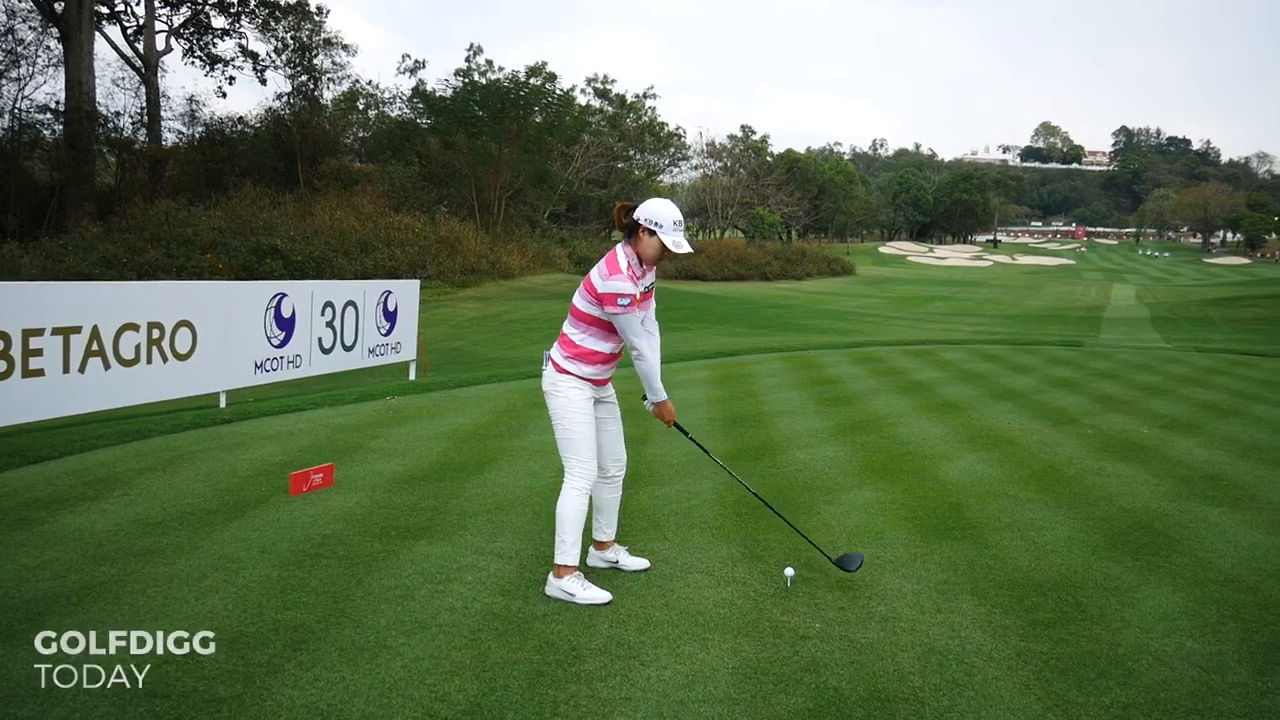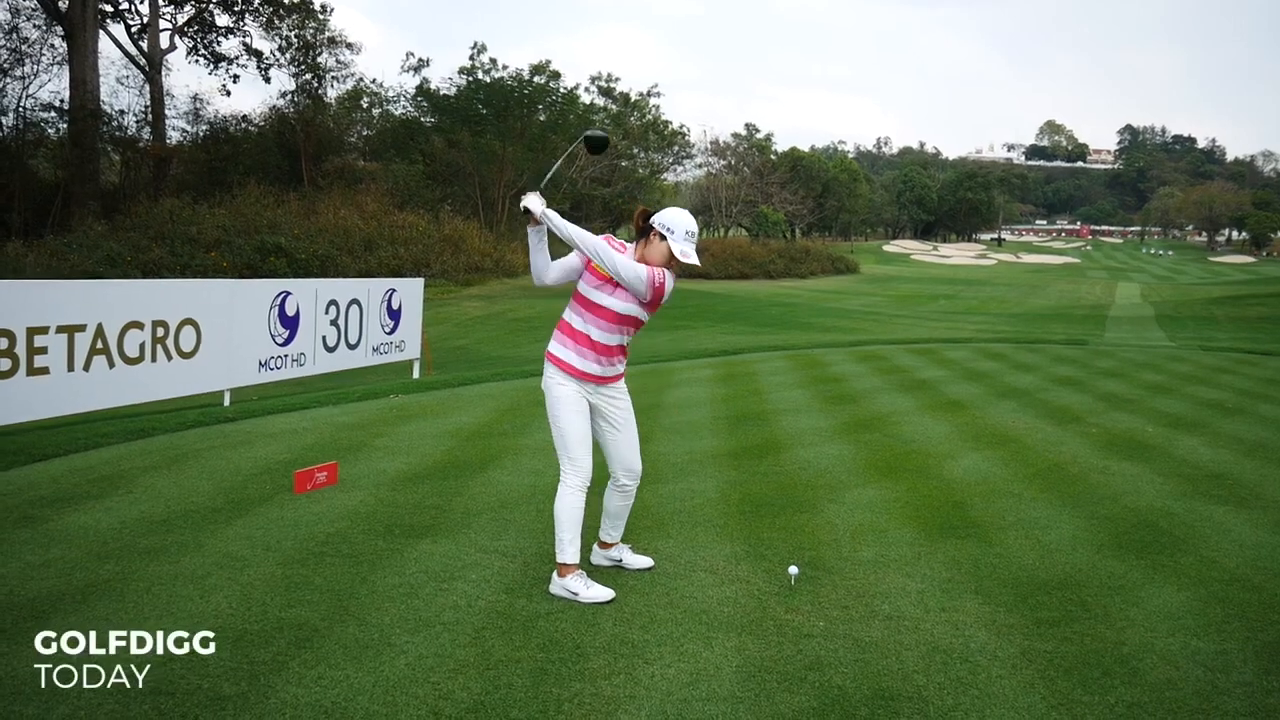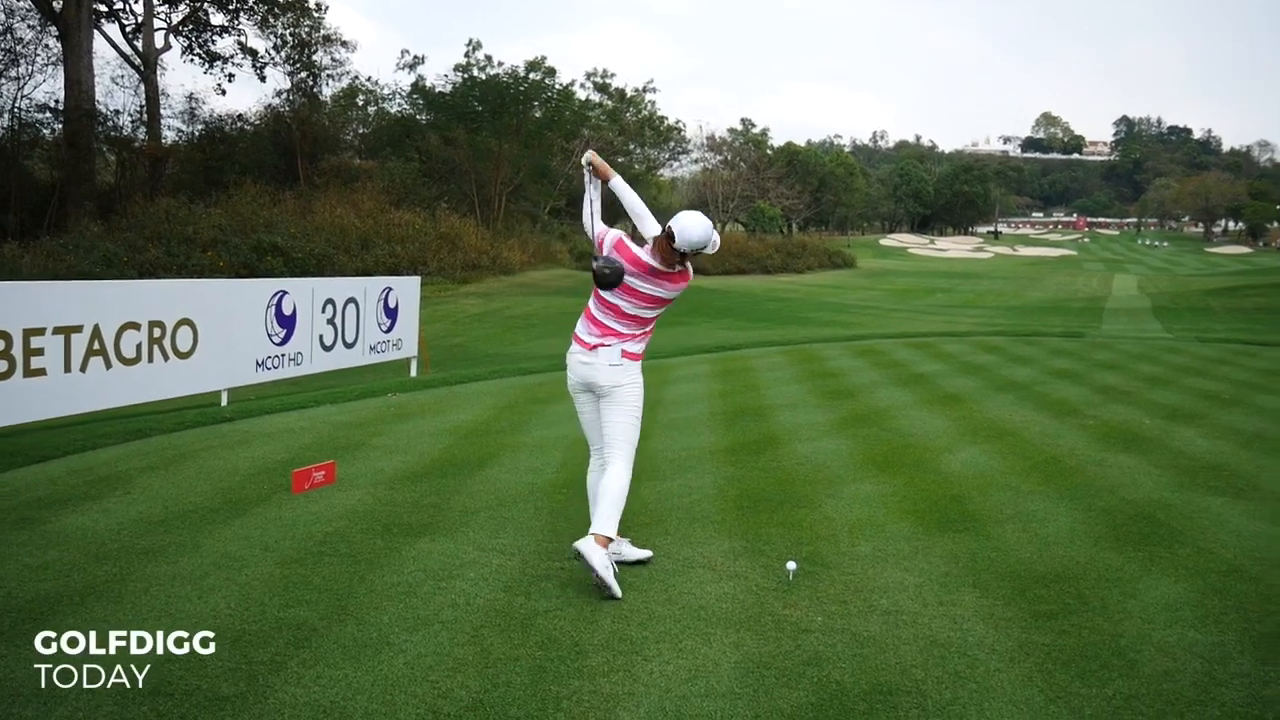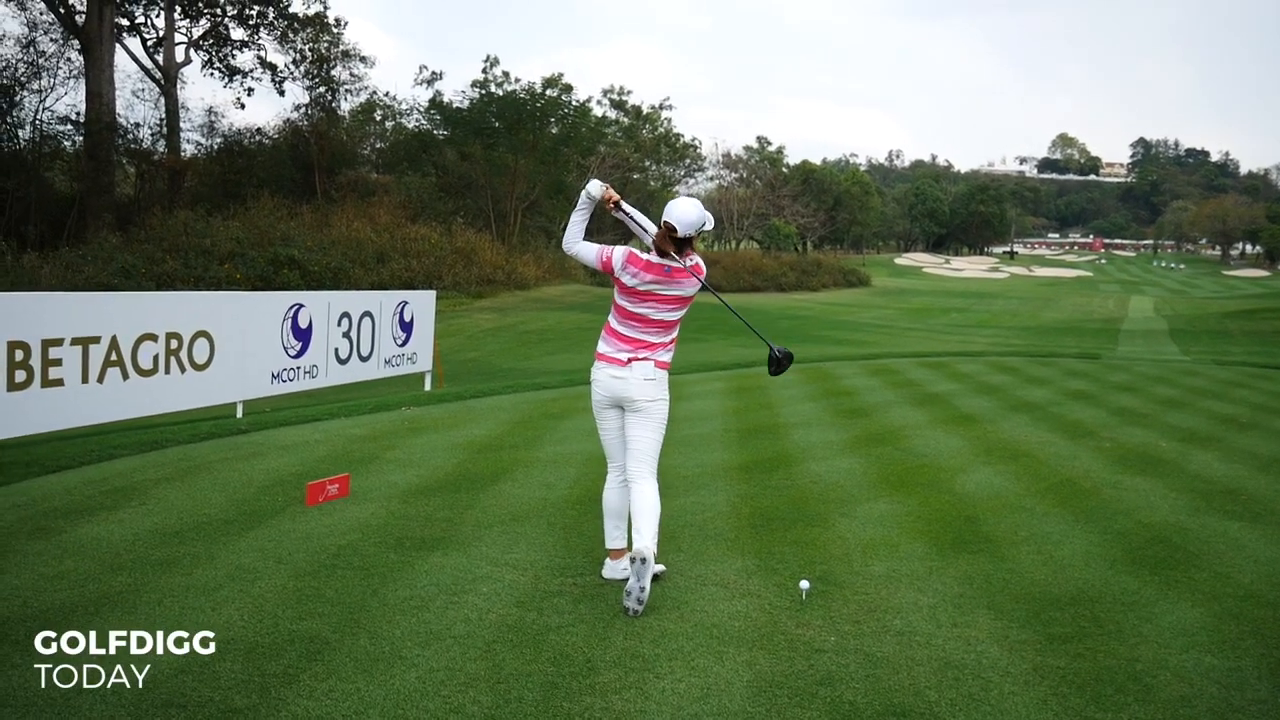
dt=0.7s
person 1, frame 1
left shoulder: (643, 266)
right shoulder: (616, 279)
left elbow: (650, 329)
right elbow: (637, 345)
left wrist: (654, 390)
right wrist: (659, 398)
left hip: (598, 381)
right hip: (569, 380)
left knee: (613, 467)
right knee: (582, 476)
left ankle: (603, 547)
right ankle: (563, 575)
person 1, frame 2
left shoulder: (661, 282)
right shoulder: (604, 246)
left elbow: (604, 259)
right elbow: (544, 277)
left wrist: (547, 214)
right wrist: (536, 227)
left hip: (609, 385)
right hip: (565, 376)
left knee: (628, 472)
right knee: (577, 475)
left ankle: (608, 546)
right ankle: (566, 573)
person 1, frame 3
left shoulder: (618, 248)
right shoulder: (681, 278)
left elbow: (590, 221)
right elbow: (652, 229)
left wrist: (597, 177)
right wrist: (612, 177)
left hip: (580, 360)
right hip: (618, 369)
left knee: (601, 454)
right knee: (619, 460)
left ankle: (606, 538)
right ankle: (597, 542)
person 1, frame 4
left shoulder: (627, 261)
right shoulder: (696, 272)
left elbow: (571, 245)
right elbow: (662, 245)
left wrist: (589, 197)
right wrist: (622, 207)
left hip: (606, 376)
right hip: (648, 383)
left knee: (618, 471)
right knee: (642, 476)
left ankle: (617, 557)
right ankle: (643, 551)
